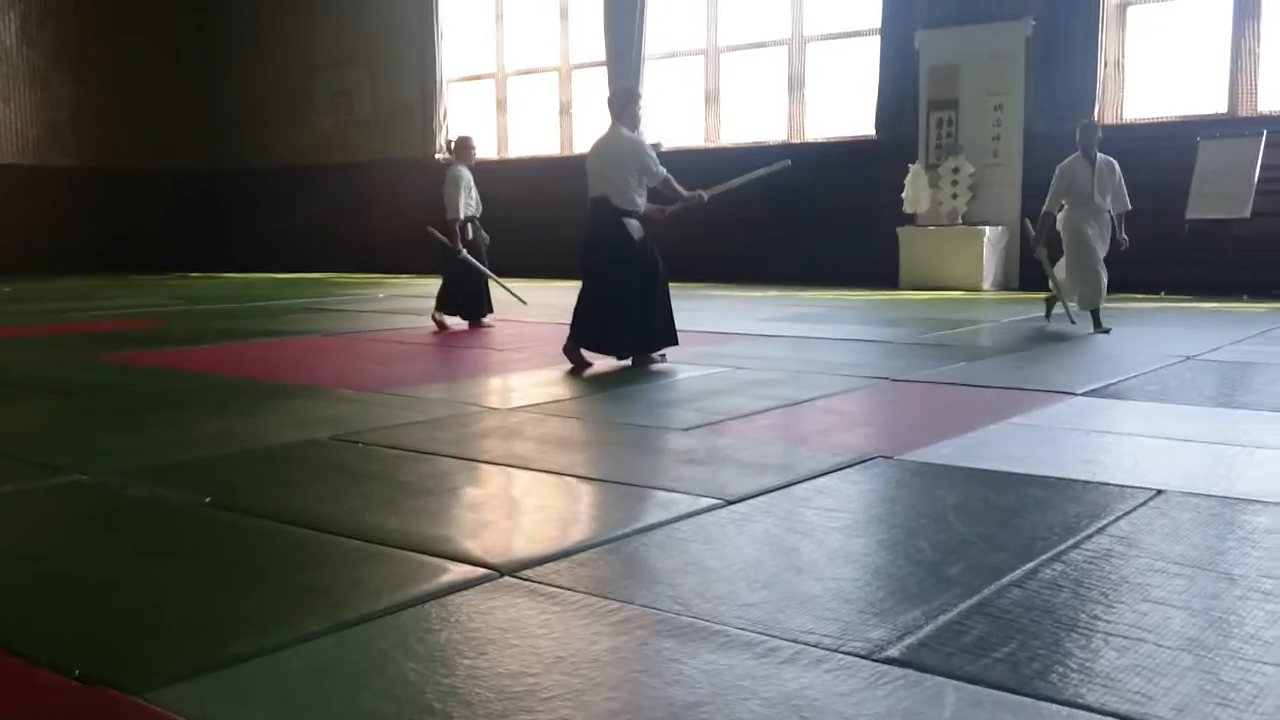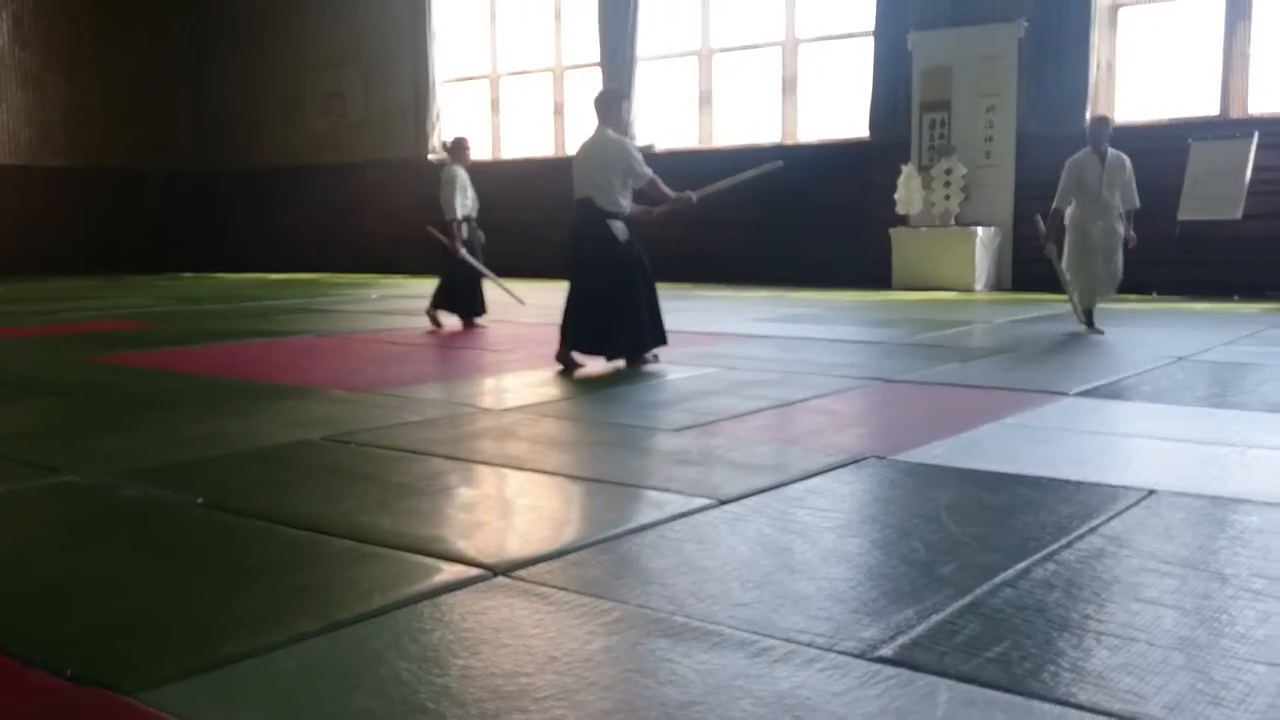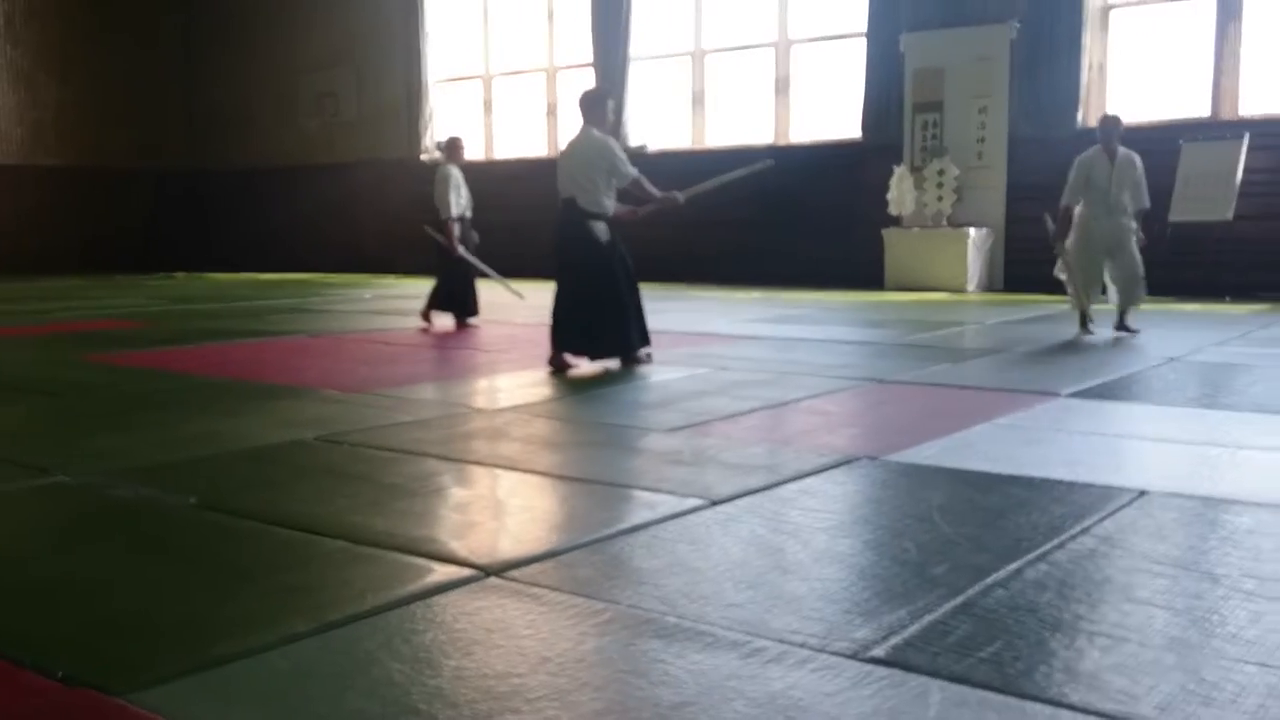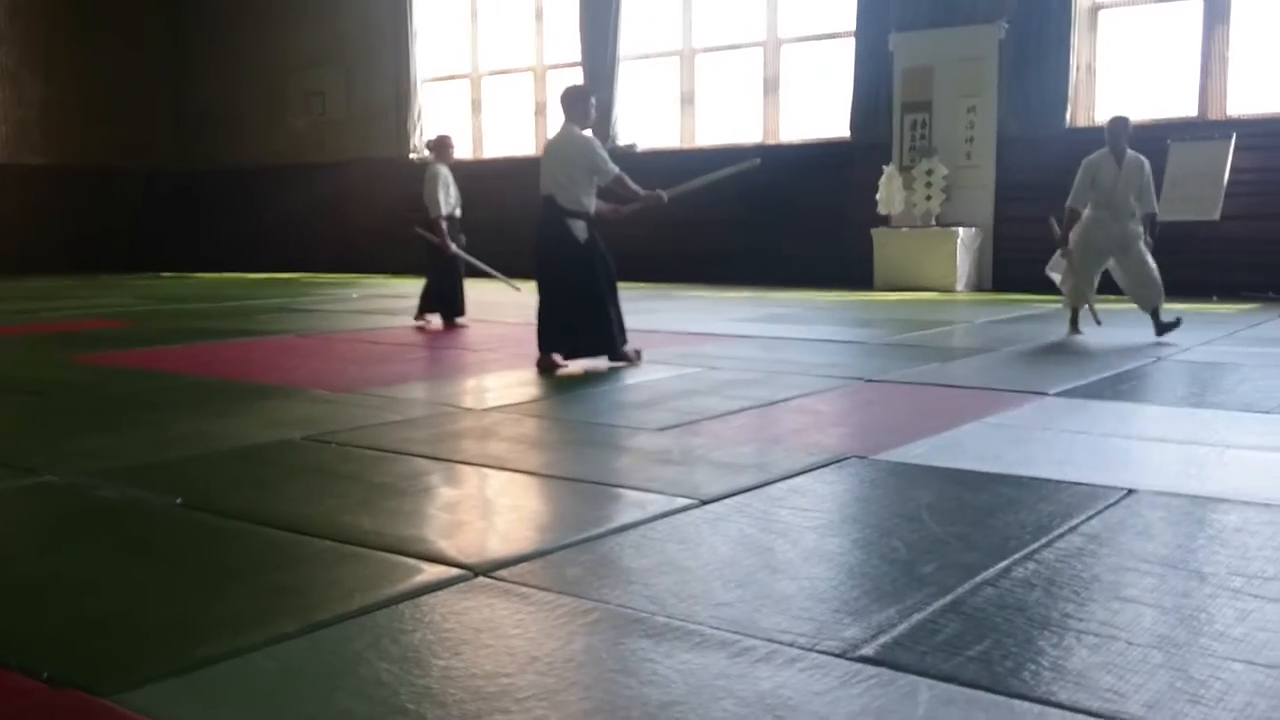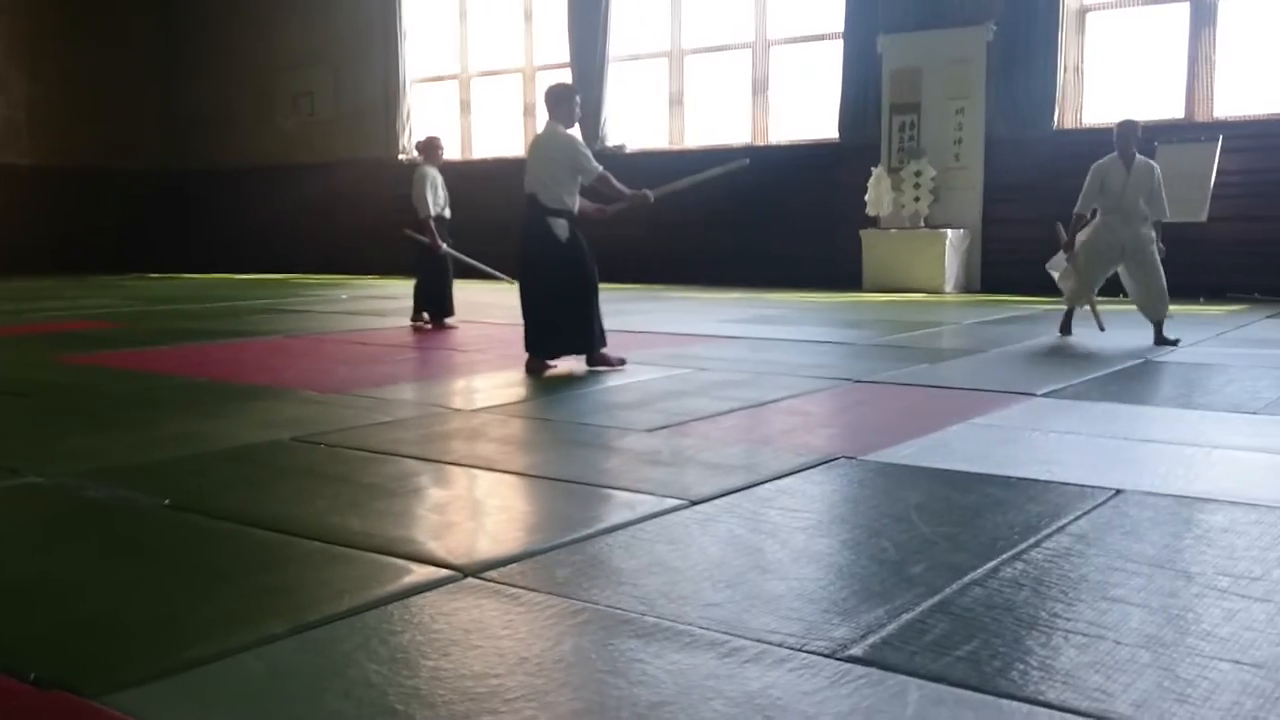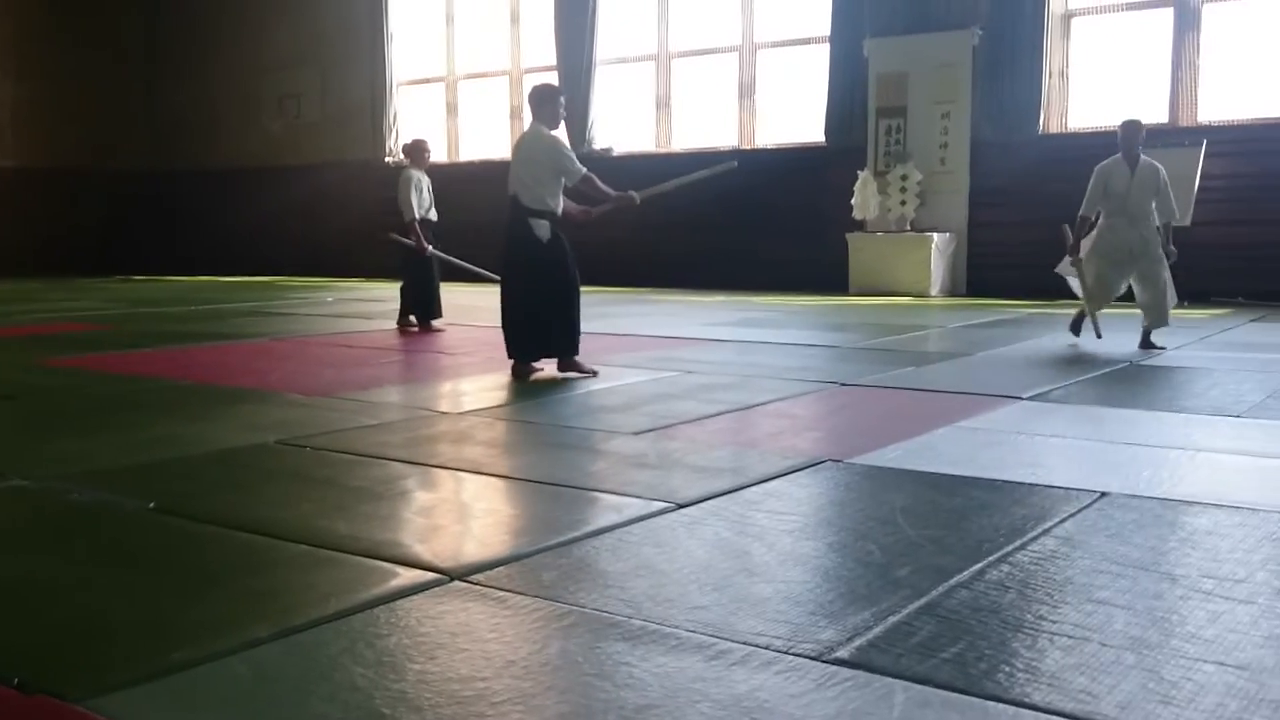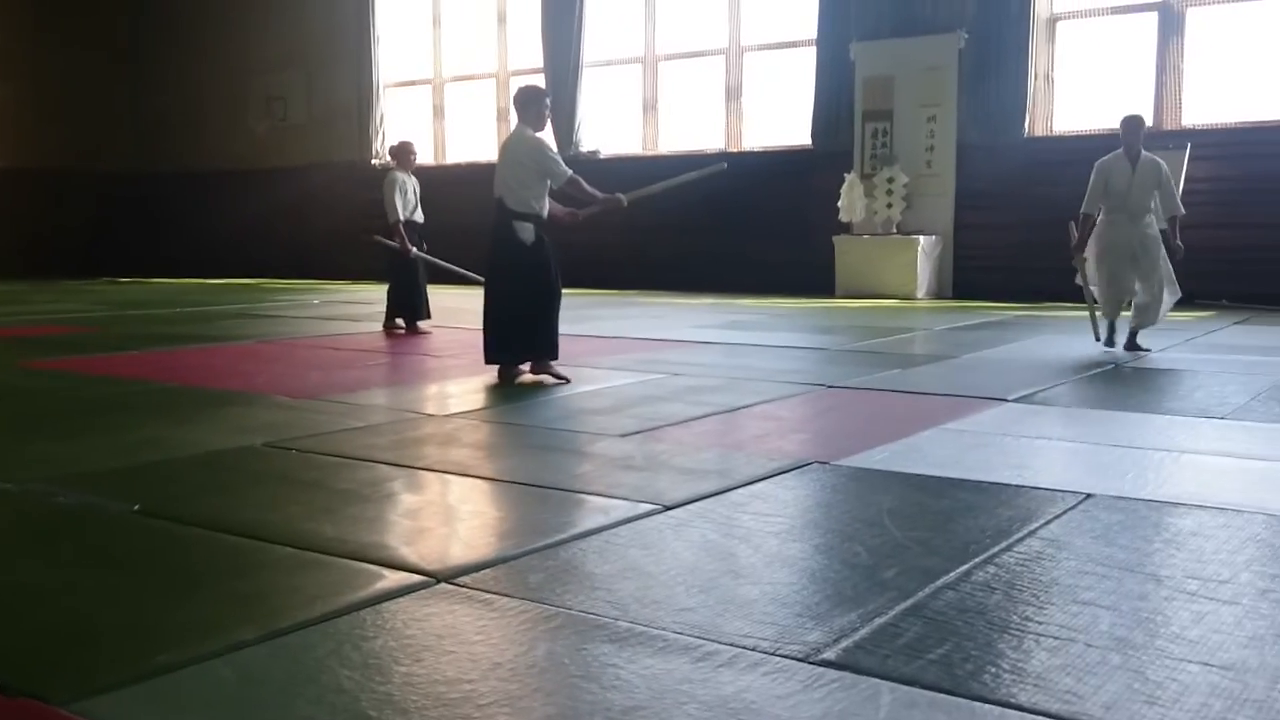
dt=0.1s
person 1, frame 1
left shoulder: (598, 147)
right shoulder: (634, 144)
right elbow: (662, 180)
left wrist: (645, 208)
right wrist: (687, 197)
left hip: (598, 222)
right hip: (622, 226)
left knee: (597, 284)
right knee: (645, 283)
left ankle: (576, 342)
right ankle: (642, 349)
person 1, frame 2
left shoulder: (585, 148)
right shoulder: (620, 145)
right elbow: (648, 181)
left wrist: (633, 209)
right wrist: (676, 198)
left hip: (584, 224)
right hip: (607, 227)
left knee: (585, 286)
right knee: (632, 283)
left ankle: (567, 348)
right ankle: (636, 350)
person 1, frame 3
left shoulder: (570, 148)
right shoulder: (603, 145)
right elbow: (633, 180)
left wrist: (619, 209)
right wrist: (662, 198)
left hip: (569, 225)
right hip: (591, 227)
left knee: (571, 287)
right knee: (616, 284)
left ankle: (559, 350)
right ankle: (628, 349)
person 1, frame 4
left shoulder: (554, 144)
right shoulder: (583, 143)
right elbow: (614, 178)
left wrist: (602, 208)
right wrist: (646, 197)
left hip: (552, 225)
right hip: (573, 226)
left knee: (556, 288)
right knee: (597, 283)
left ankle: (548, 353)
right ankle: (614, 348)
person 1, frame 5
left shoulder: (539, 142)
right shoulder: (566, 141)
right elbow: (598, 177)
left wrist: (587, 207)
right wrist: (631, 196)
left hip: (537, 224)
right hip: (556, 225)
left knee: (539, 288)
right knee: (579, 283)
left ankle: (536, 354)
right ankle: (593, 350)
person 1, frame 6
left shoulder: (525, 142)
right shoulder: (548, 142)
right elbow: (582, 178)
left wrist: (572, 209)
right wrist: (617, 197)
left hip: (521, 225)
right hip: (539, 227)
left knee: (523, 292)
right knee: (561, 289)
left ankle: (522, 359)
right ankle: (565, 355)
person 1, frame 7
left shoulder: (511, 144)
right shoulder: (533, 144)
right elbow: (568, 180)
left wrist: (559, 212)
right wrist: (604, 200)
left hip: (506, 228)
right hip: (524, 230)
left knee: (507, 295)
right knee: (542, 292)
left ankle: (508, 362)
right ankle: (540, 358)
person 2, frame 1
left shoulder: (1110, 165)
right shoulder: (1067, 168)
left elbow: (1118, 200)
right elbow: (1052, 203)
left wrist: (1121, 231)
right wrist: (1040, 236)
left hip: (1101, 223)
right hip: (1077, 223)
left knee: (1077, 272)
right knee: (1089, 273)
left ankle: (1052, 299)
right ankle: (1097, 321)
person 2, frame 2
left shoulder: (1121, 161)
right shoulder: (1077, 163)
left elbow: (1128, 197)
right elbow: (1062, 199)
left wrist: (1129, 228)
right wrist: (1052, 232)
left hip: (1111, 222)
right hip: (1084, 221)
left knee: (1110, 272)
right knee: (1087, 272)
left ankle: (1085, 306)
right ankle: (1089, 320)
person 2, frame 3
left shoulder: (1132, 160)
right shoulder: (1086, 161)
left elbow: (1138, 198)
right elbow: (1070, 197)
left wrist: (1138, 229)
right wrist: (1060, 230)
left hip: (1120, 221)
right hip: (1091, 220)
left knee: (1131, 272)
right knee: (1086, 273)
left ankle: (1122, 319)
right ankle: (1083, 320)
person 2, frame 4
left shoulder: (1140, 164)
right shoulder: (1092, 163)
left elbow: (1146, 201)
right elbow: (1076, 200)
left wrist: (1147, 233)
right wrist: (1066, 233)
left hip: (1127, 227)
right hip: (1096, 225)
left knee: (1142, 274)
right knee: (1081, 273)
left ankle: (1159, 324)
right ankle: (1073, 321)
person 2, frame 5
left shoulder: (1150, 169)
right shoulder: (1101, 168)
left elbow: (1156, 207)
right elbow: (1084, 206)
left wrist: (1157, 240)
right wrist: (1071, 239)
left hip: (1138, 233)
right hip: (1107, 231)
left knee: (1152, 282)
right knee: (1085, 276)
left ankle: (1158, 334)
right ankle: (1067, 319)
person 2, frame 6
left shoulder: (1155, 171)
right shoulder: (1105, 170)
left elbow: (1166, 209)
right elbow: (1089, 207)
left wrist: (1167, 243)
right wrist: (1076, 242)
left hip: (1145, 234)
right hip: (1112, 232)
left knee: (1156, 286)
right knee: (1102, 284)
left ankle: (1146, 338)
right ankle: (1082, 314)
person 2, frame 7
left shoulder: (1156, 166)
right shoulder: (1105, 165)
left elbow: (1170, 204)
right elbow: (1091, 204)
left wrist: (1175, 238)
right wrist: (1081, 239)
left hip: (1144, 230)
right hip: (1113, 228)
left knee: (1152, 286)
right knee: (1116, 285)
left ankle: (1132, 337)
right ankle: (1110, 328)
person 3, frame 1
left shoulder: (462, 172)
right shoulder: (460, 173)
right elbow: (455, 211)
left wrist: (480, 230)
right wrist: (456, 240)
left hip: (467, 228)
right hip: (464, 230)
left knee: (455, 273)
right knee: (476, 272)
left ankle: (440, 310)
right ankle: (475, 317)
person 3, frame 2
left shoulder: (457, 172)
right shoulder: (455, 173)
right elbow: (452, 210)
left wrist: (475, 229)
right wrist: (455, 239)
left hip: (465, 227)
right hip: (460, 229)
left knee: (454, 272)
right knee: (469, 272)
left ankle: (434, 308)
right ankle: (468, 316)
person 3, frame 3
left shoulder: (453, 171)
right shoulder: (449, 172)
right elbow: (447, 208)
left wrist: (468, 230)
right wrist: (452, 237)
left hip: (459, 226)
right hip: (454, 228)
left knee: (451, 272)
right knee: (463, 272)
left ankle: (430, 307)
right ankle: (462, 316)
person 3, frame 4
left shoulder: (443, 170)
right shoulder: (437, 172)
right elbow: (437, 208)
left wrist: (457, 232)
right wrist: (444, 237)
left hip: (449, 226)
right hip: (443, 227)
left knee: (439, 271)
right knee: (451, 272)
left ankle: (423, 309)
right ankle: (449, 317)
person 3, frame 5
left shoulder: (434, 172)
right shoulder: (425, 173)
right elbow: (425, 209)
left wrist: (441, 234)
right wrist: (434, 236)
left hip: (438, 226)
right hip: (431, 228)
left knee: (429, 273)
right knee: (439, 272)
left ankle: (418, 313)
right ankle: (438, 317)
person 3, frame 6
left shoulder: (423, 176)
right shoulder: (410, 176)
right elbow: (410, 211)
left wrist: (426, 236)
right wrist: (420, 239)
left hip: (425, 229)
right hip: (417, 231)
left knee: (414, 276)
right knee: (425, 275)
left ankle: (405, 316)
right ankle: (425, 320)
person 3, frame 7
left shoulder: (411, 179)
right shoulder: (395, 178)
right elbow: (395, 214)
left wrist: (418, 239)
right wrist: (404, 241)
left hip: (412, 231)
right hip: (402, 233)
left knee: (401, 278)
right knee: (411, 277)
left ankle: (391, 319)
right ankle: (411, 322)
